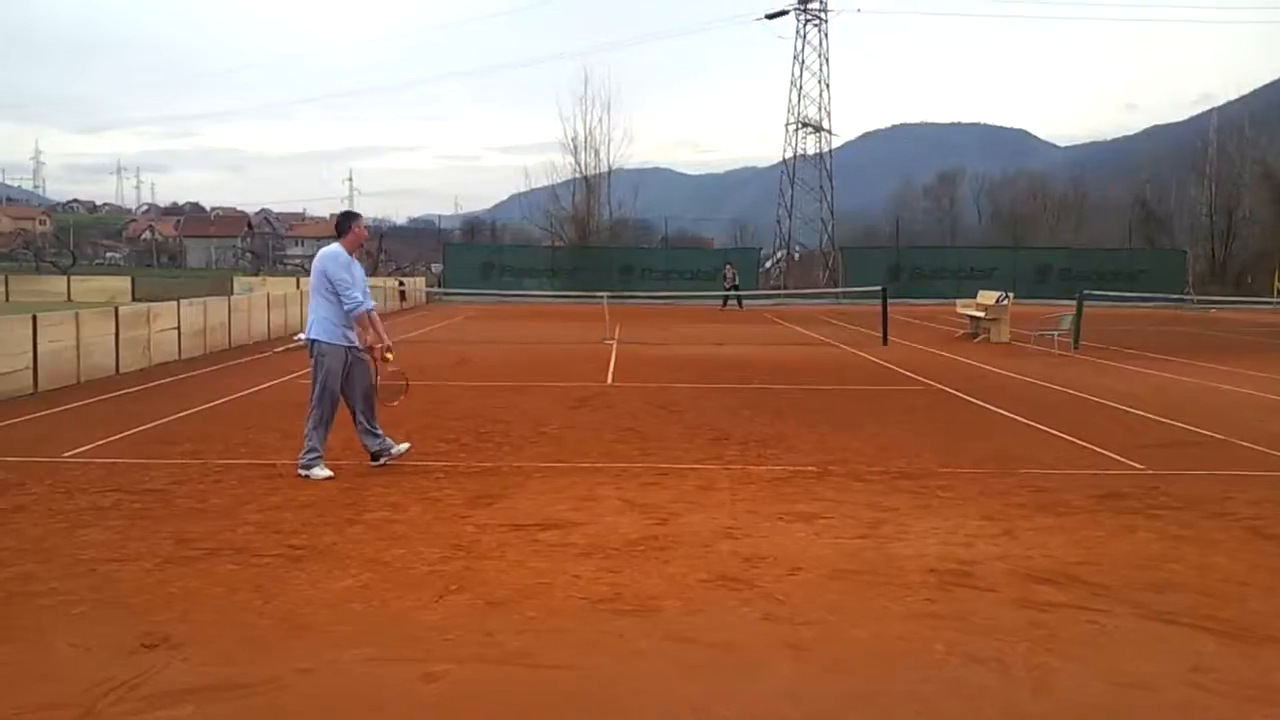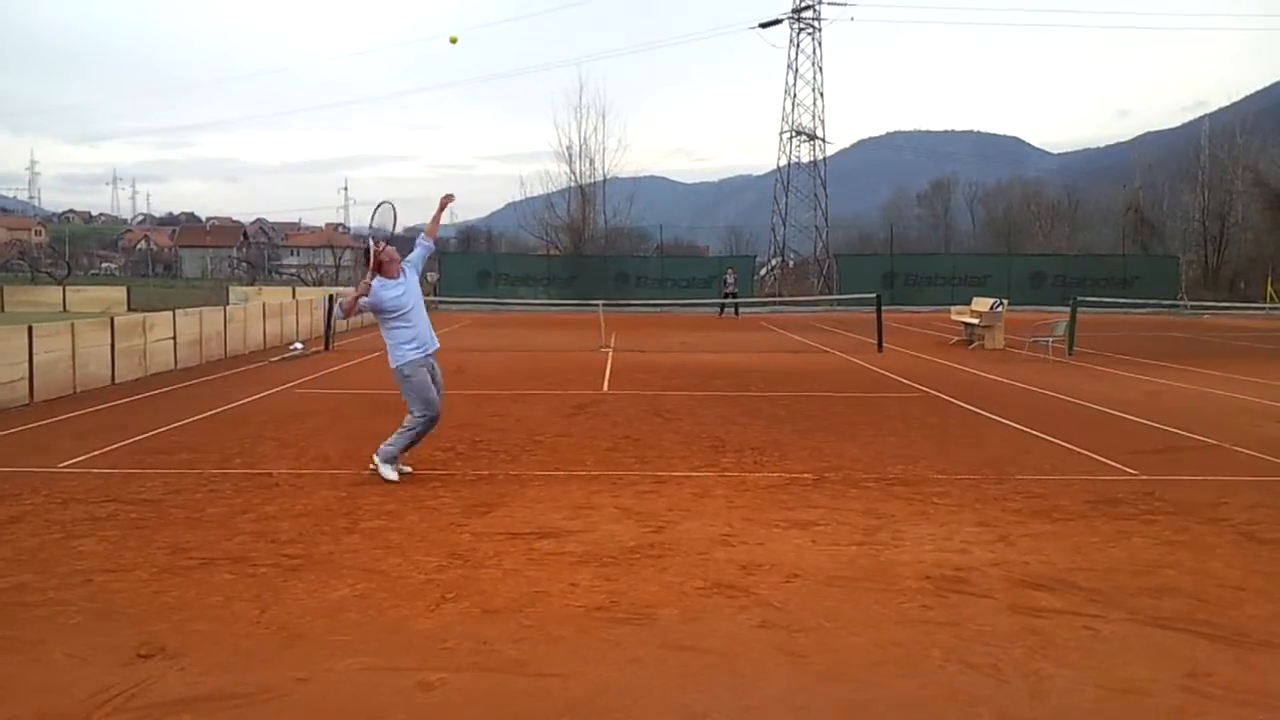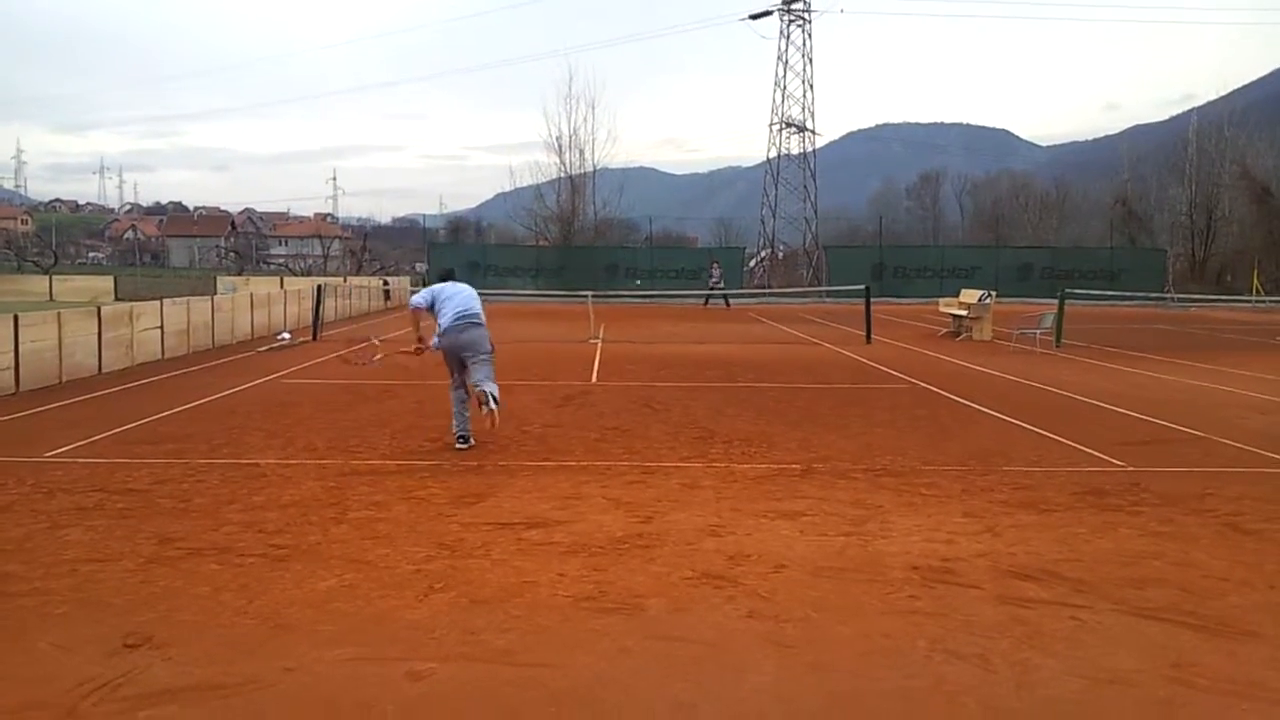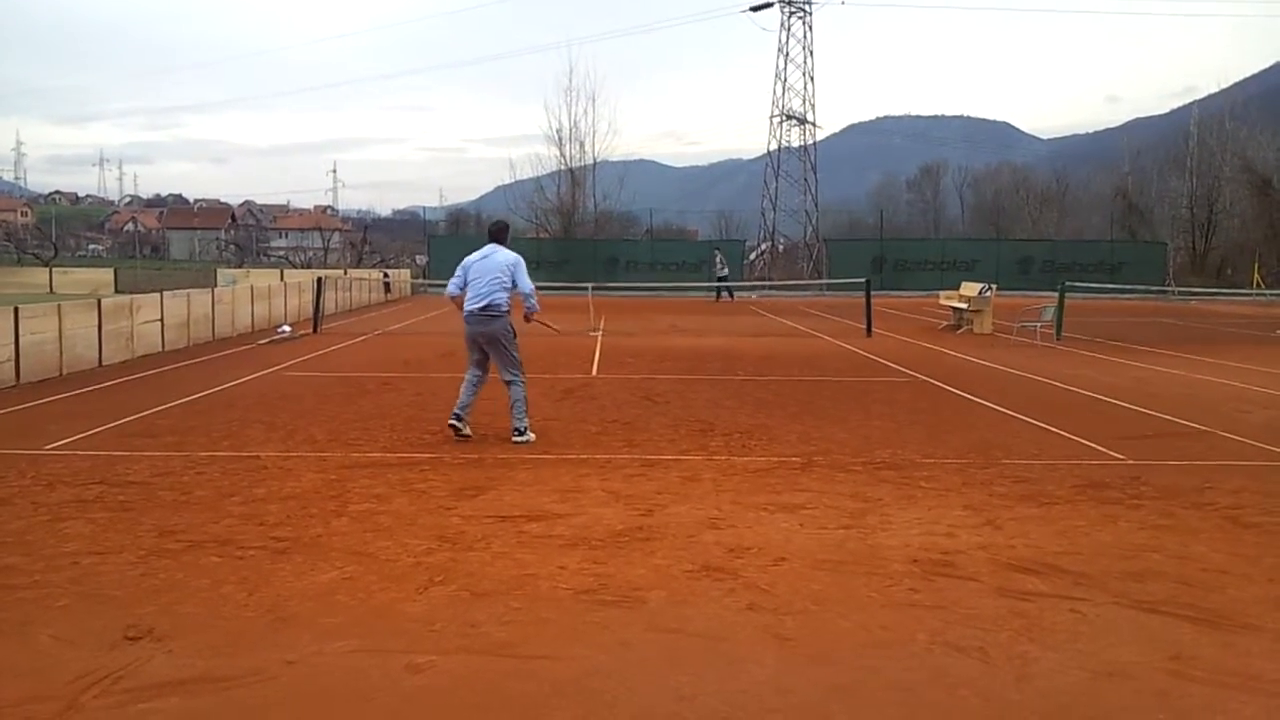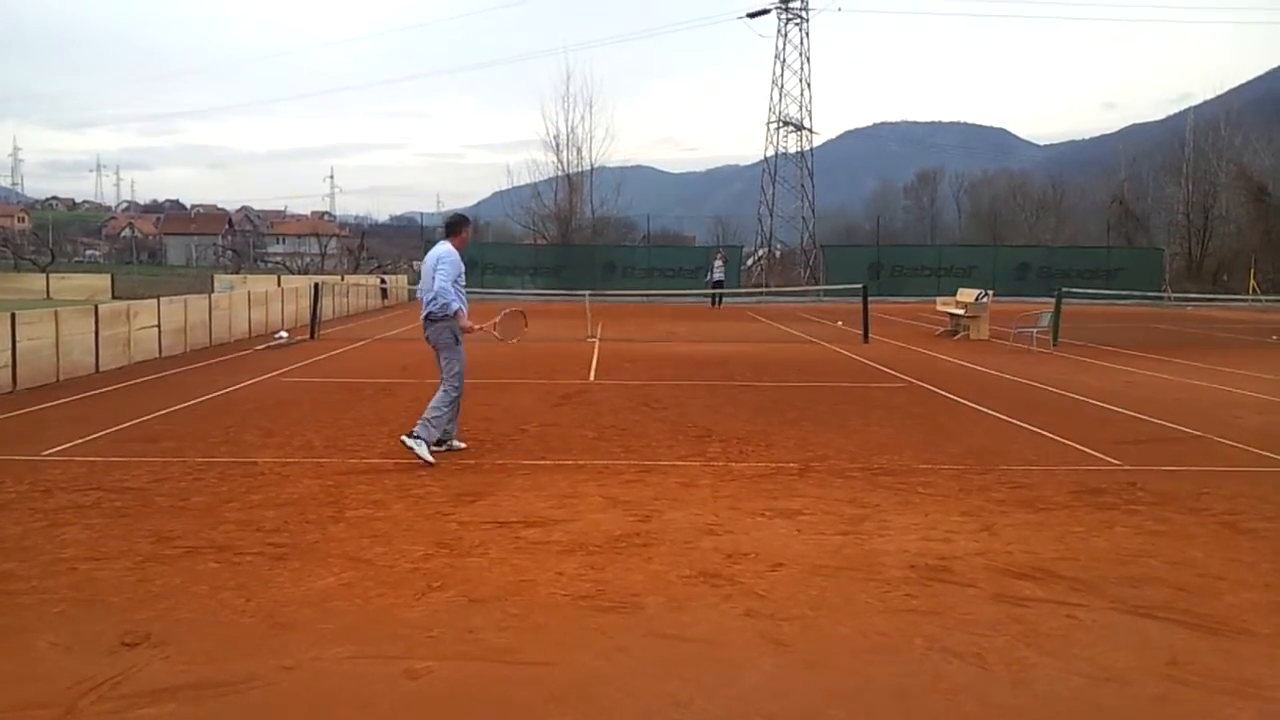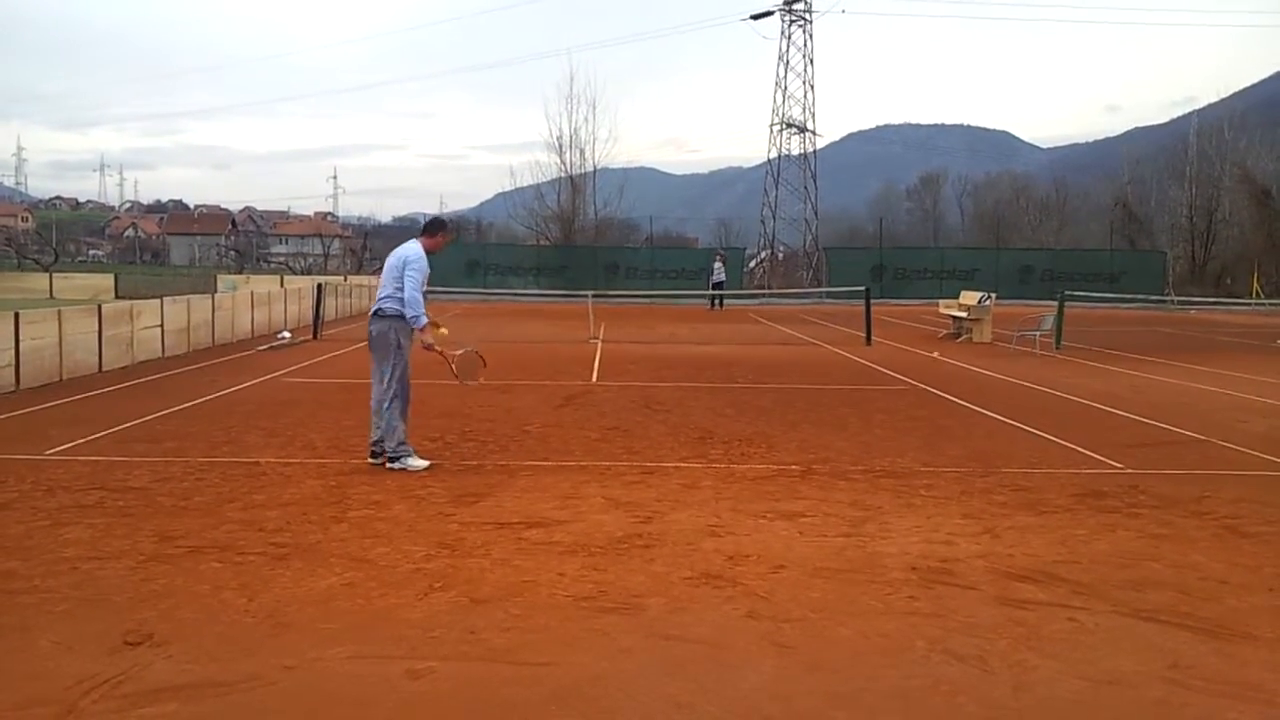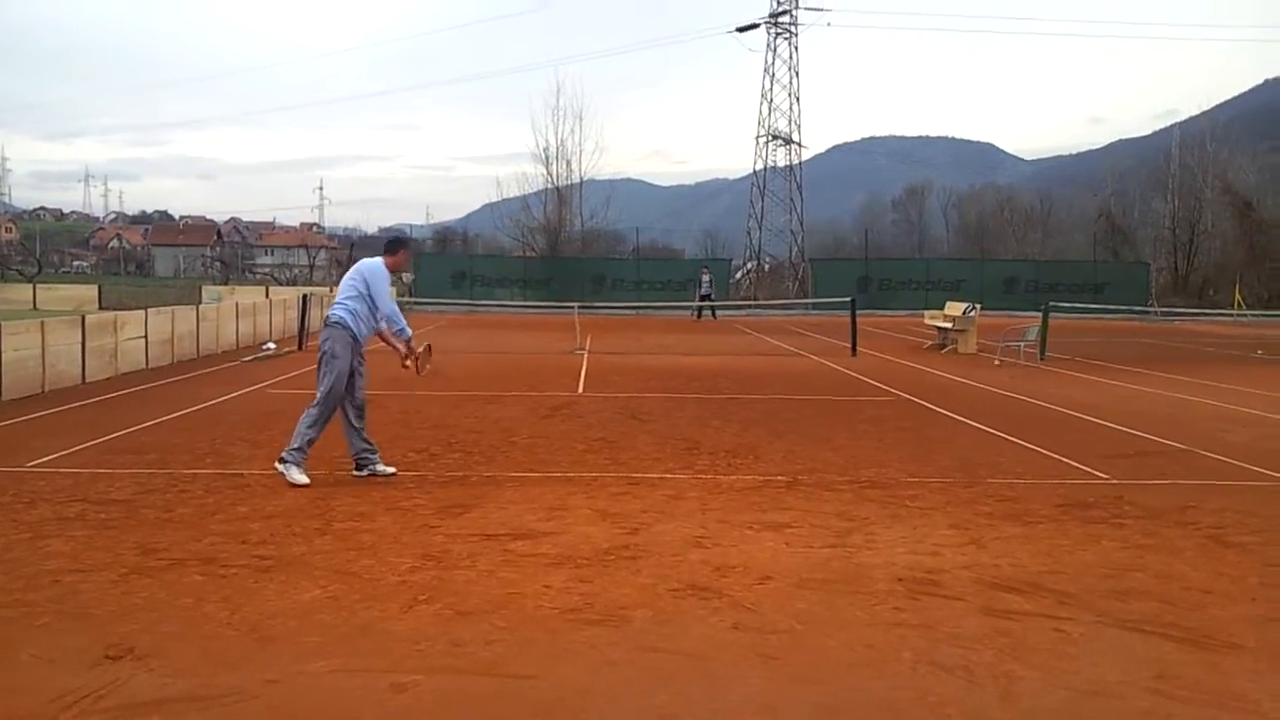
dt=0.7s
person 1, frame 1
left shoulder: (354, 264)
right shoulder: (332, 255)
left elbow: (367, 304)
right elbow: (352, 302)
left wrist: (382, 337)
right wrist: (368, 335)
left hip: (349, 342)
right hip: (327, 341)
left knee: (363, 395)
right knee: (325, 400)
left ankle: (379, 448)
right ankle: (309, 461)
person 1, frame 2
left shoulder: (409, 269)
right shoulder: (374, 290)
left elbow: (426, 239)
right elbow: (343, 312)
left wrist: (440, 209)
right wrist: (358, 295)
left hip: (426, 356)
right hip: (407, 360)
left knee: (425, 414)
right knee: (427, 409)
left ankle: (389, 456)
right ankle: (386, 456)
person 1, frame 3
left shoulder: (433, 290)
right shoulder: (469, 291)
left elbow: (416, 303)
left wrist: (418, 334)
right wrist: (431, 344)
left hip: (448, 337)
right hip: (476, 333)
left knee: (458, 384)
right knee: (484, 380)
left ankle: (462, 435)
right ankle: (486, 395)
person 1, frame 4
left shoulder: (470, 259)
right shoulder: (513, 258)
left elbow: (452, 292)
right elbow: (526, 290)
right wrist: (530, 312)
left hip: (472, 322)
right hip: (497, 321)
left knee: (475, 371)
right knee: (514, 375)
left ankle: (459, 416)
right ankle: (520, 429)
person 1, frame 5
left shoulder: (435, 253)
right shoulder: (450, 254)
left elbow: (423, 291)
right elbow: (443, 289)
right wrist: (460, 316)
left hip: (434, 324)
right hip: (446, 325)
left knee: (449, 384)
right knee: (452, 386)
left ankle: (444, 437)
right ankle: (420, 435)
person 1, frame 6
left shoulder: (405, 250)
right shoulder: (417, 255)
right elbow: (411, 296)
left wrist: (423, 321)
right wrist: (423, 330)
left hip: (382, 322)
right hip: (392, 325)
left knee: (385, 390)
right knee: (395, 391)
left ankle: (380, 448)
right ankle: (398, 454)
person 1, frame 7
left shoulder: (376, 271)
right shoulder: (374, 267)
left elbow: (377, 321)
right elbow: (389, 310)
left wrist: (396, 346)
right wrist: (407, 339)
left hip: (352, 341)
right hip: (338, 336)
left knee: (355, 403)
right knee: (326, 401)
left ankle: (366, 460)
right ankle: (291, 458)
